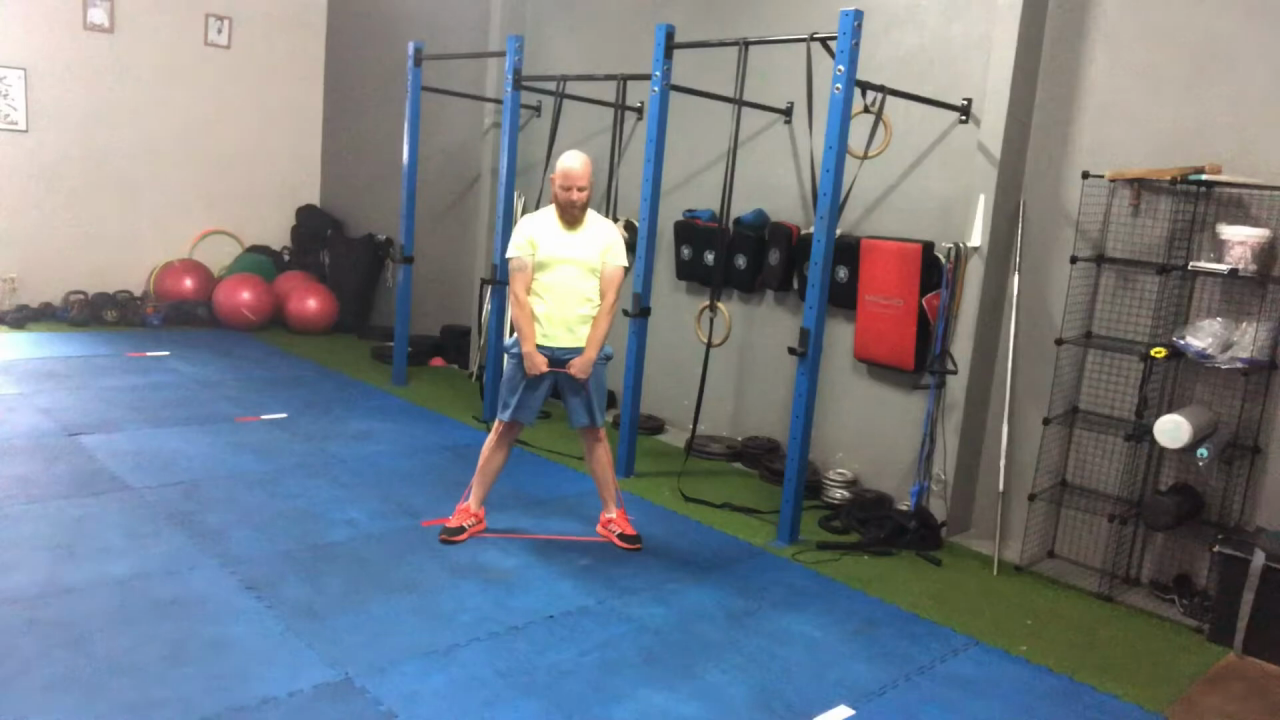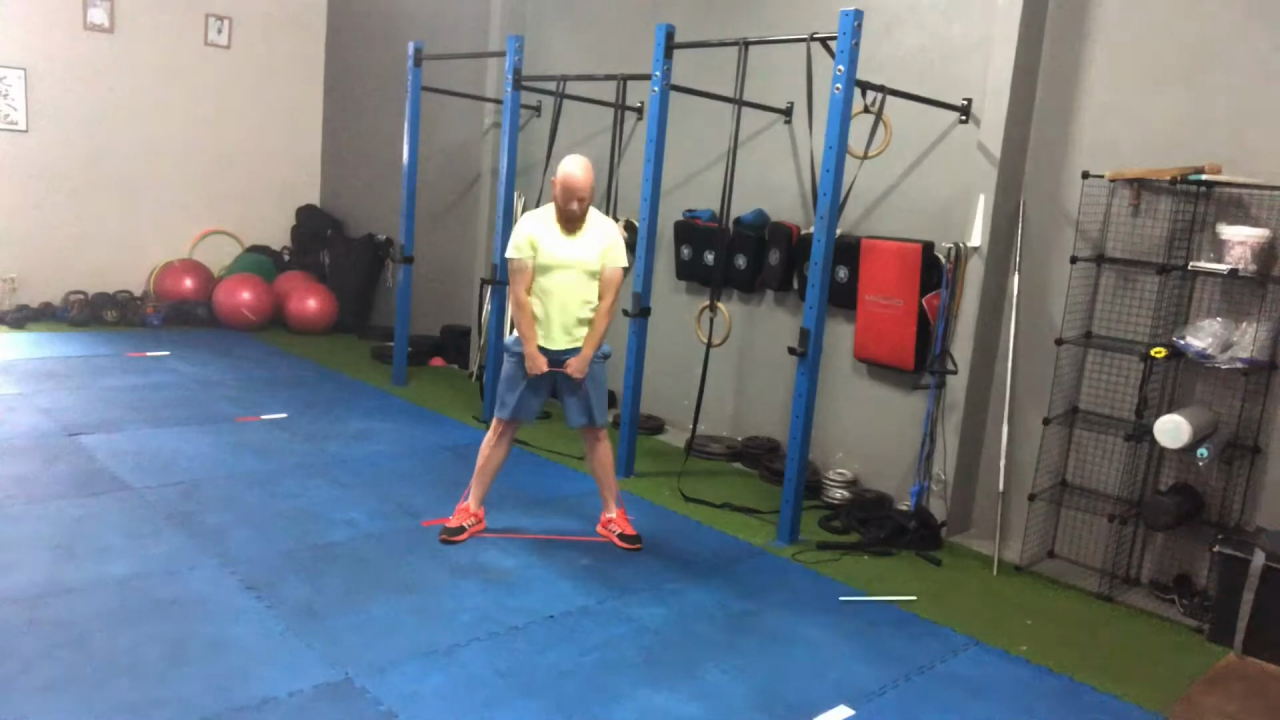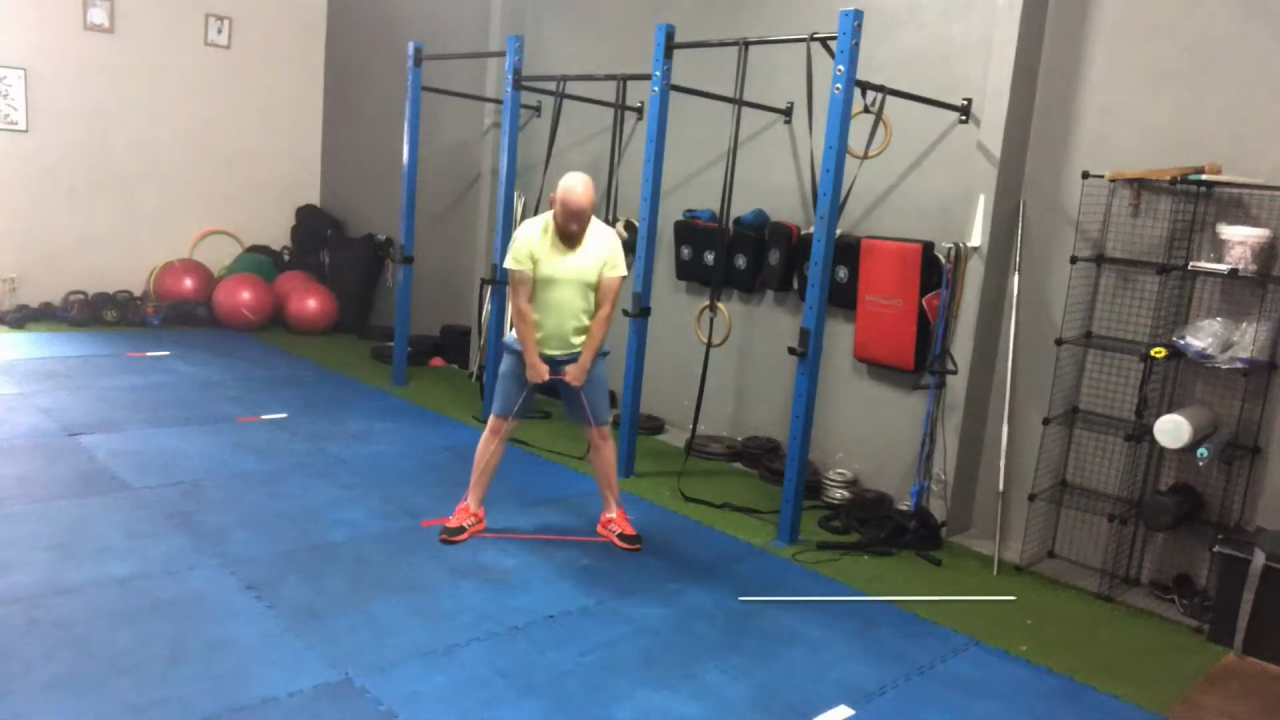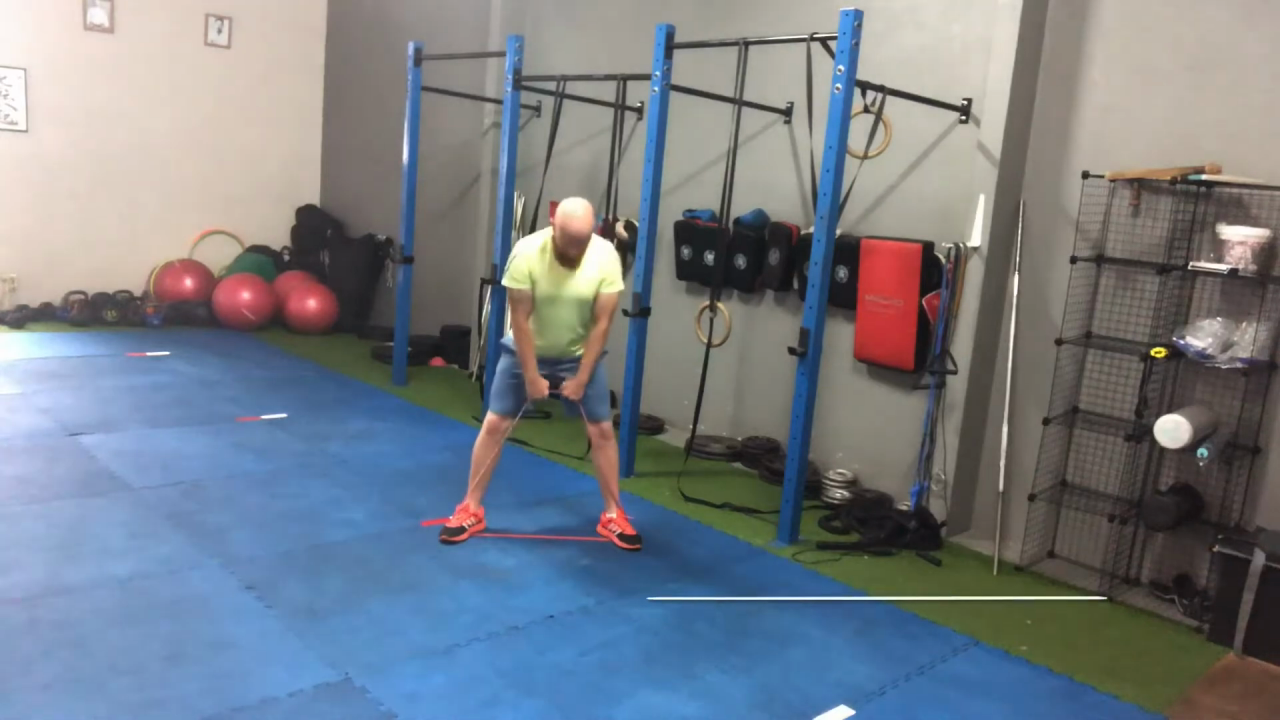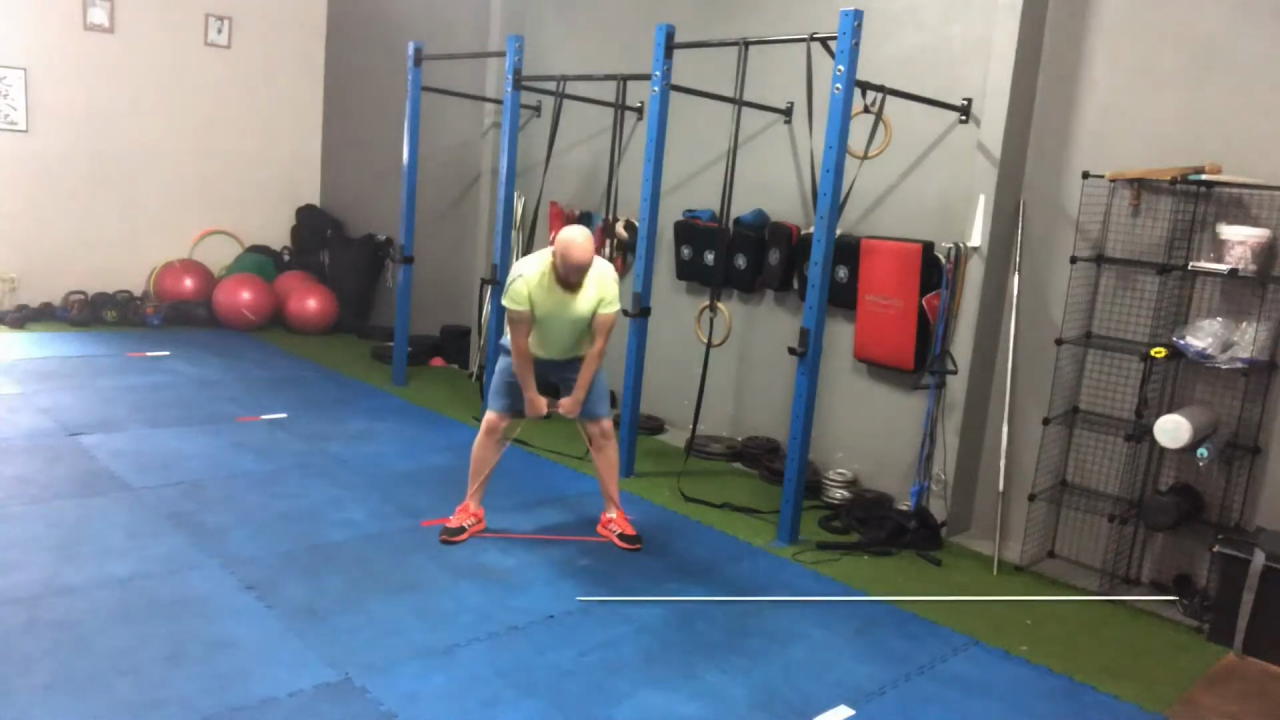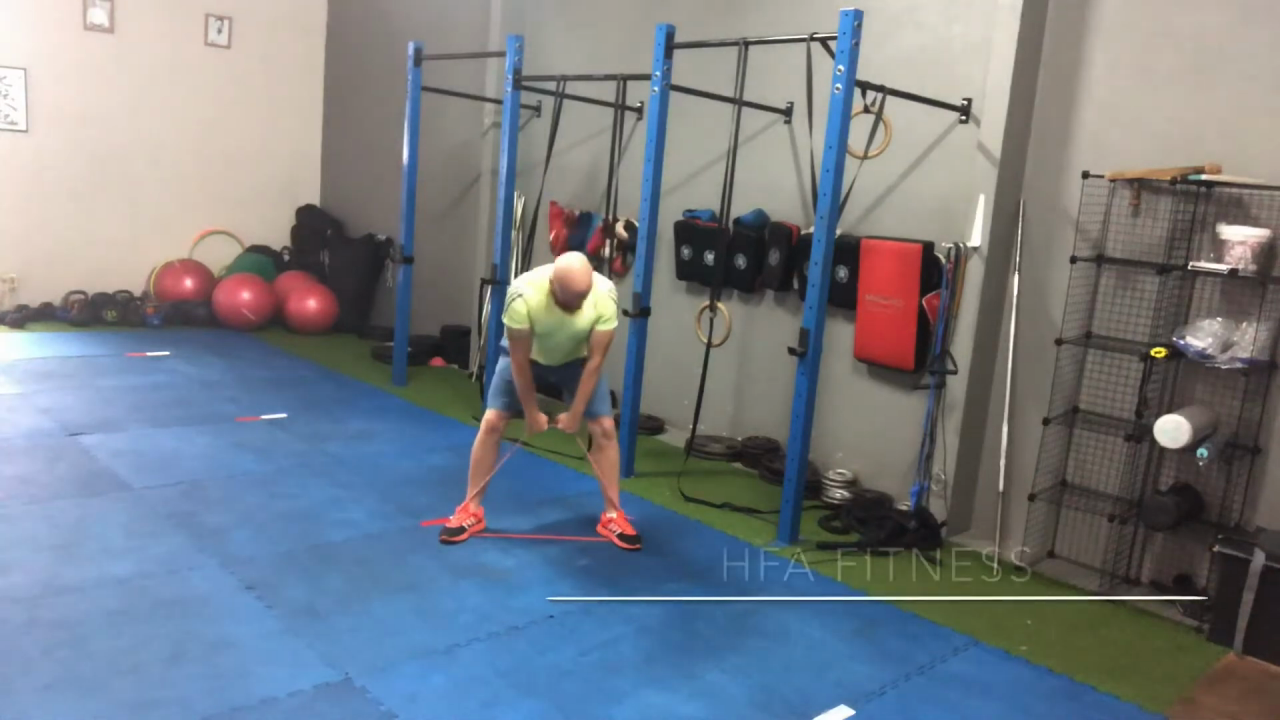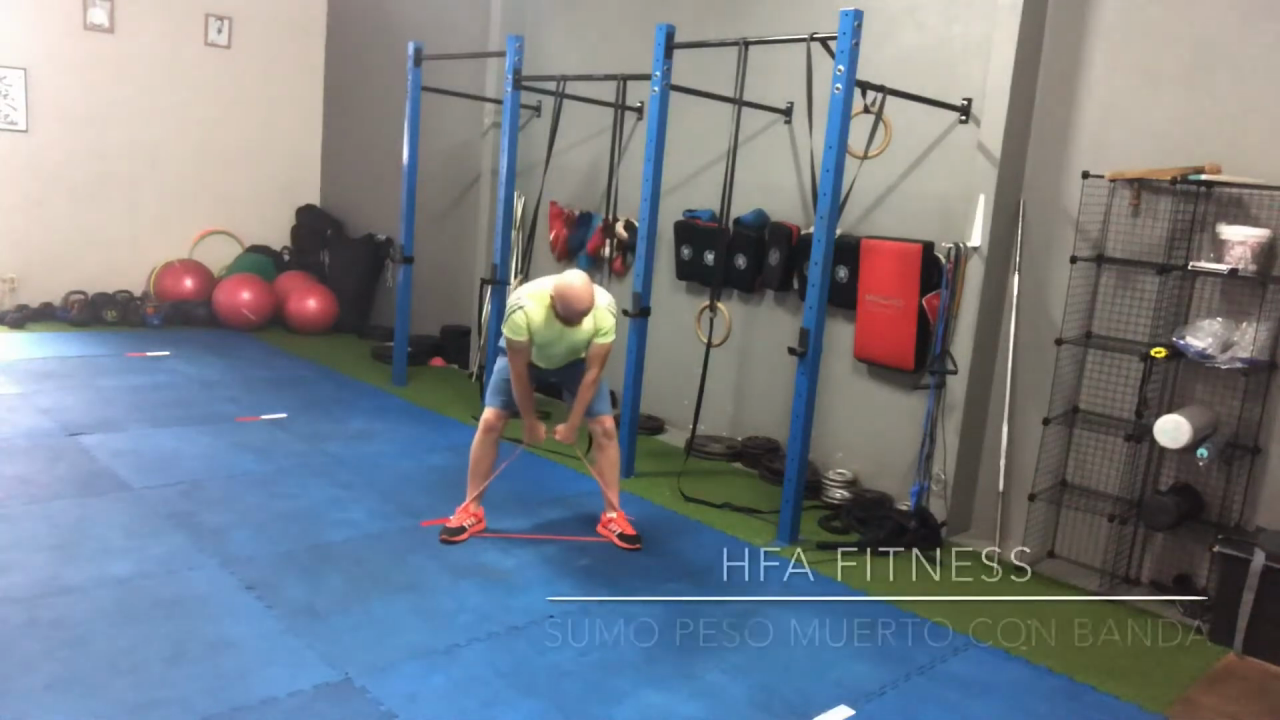
dt=0.3s
person 1, frame 1
left shoulder: (607, 232)
right shoulder: (531, 225)
left elbow: (609, 300)
right elbow: (518, 294)
left wrist: (589, 354)
right wrist: (529, 350)
left hip: (584, 352)
right hip: (534, 348)
left knee: (594, 432)
right knee: (506, 427)
left ankle: (612, 516)
right ankle: (472, 510)
person 1, frame 2
left shoulder: (608, 232)
right shoulder: (530, 225)
left elbow: (607, 301)
right elbow: (519, 294)
left wrist: (585, 355)
right wrist: (530, 351)
left hip: (583, 351)
right hip: (530, 346)
left knee: (595, 431)
right knee: (503, 425)
left ankle: (612, 515)
right ankle: (471, 510)
person 1, frame 3
left shoulder: (608, 241)
right shoulder: (528, 235)
left elbow: (605, 310)
right elbow: (520, 304)
left wrist: (583, 363)
right wrist: (532, 360)
left hip: (581, 352)
right hip: (528, 347)
left knee: (599, 431)
right knee: (498, 425)
left ankle: (612, 515)
right ankle: (471, 509)
person 1, frame 4
left shoulder: (607, 257)
right shoulder: (526, 254)
left elbow: (601, 324)
right elbow: (520, 321)
left wrist: (581, 378)
right wrist: (531, 375)
left hip: (580, 354)
right hip: (525, 351)
left knee: (602, 429)
right knee: (495, 424)
left ankle: (613, 515)
right ankle: (470, 510)
person 1, frame 5
left shoulder: (606, 277)
right shoulder: (525, 274)
left elbow: (598, 343)
right elbow: (519, 340)
left wrist: (578, 396)
right wrist: (530, 394)
left hip: (578, 358)
right hip: (526, 355)
left knee: (603, 430)
right knee: (492, 424)
left ankle: (613, 515)
right ankle: (470, 510)
person 1, frame 6
left shoulder: (605, 294)
right shoulder: (523, 293)
left elbow: (595, 360)
right elbow: (519, 359)
left wrist: (575, 412)
right wrist: (531, 411)
left hip: (577, 359)
right hip: (525, 354)
left knee: (604, 427)
right knee: (492, 422)
left ankle: (612, 516)
right ankle: (471, 510)
person 1, frame 7
left shoulder: (605, 308)
right shoulder: (522, 304)
left elbow: (593, 371)
right elbow: (518, 369)
left wrist: (573, 424)
right wrist: (530, 422)
left hip: (575, 360)
right hip: (523, 356)
left knee: (605, 427)
right knee: (490, 422)
left ankle: (612, 516)
right ankle: (471, 510)
